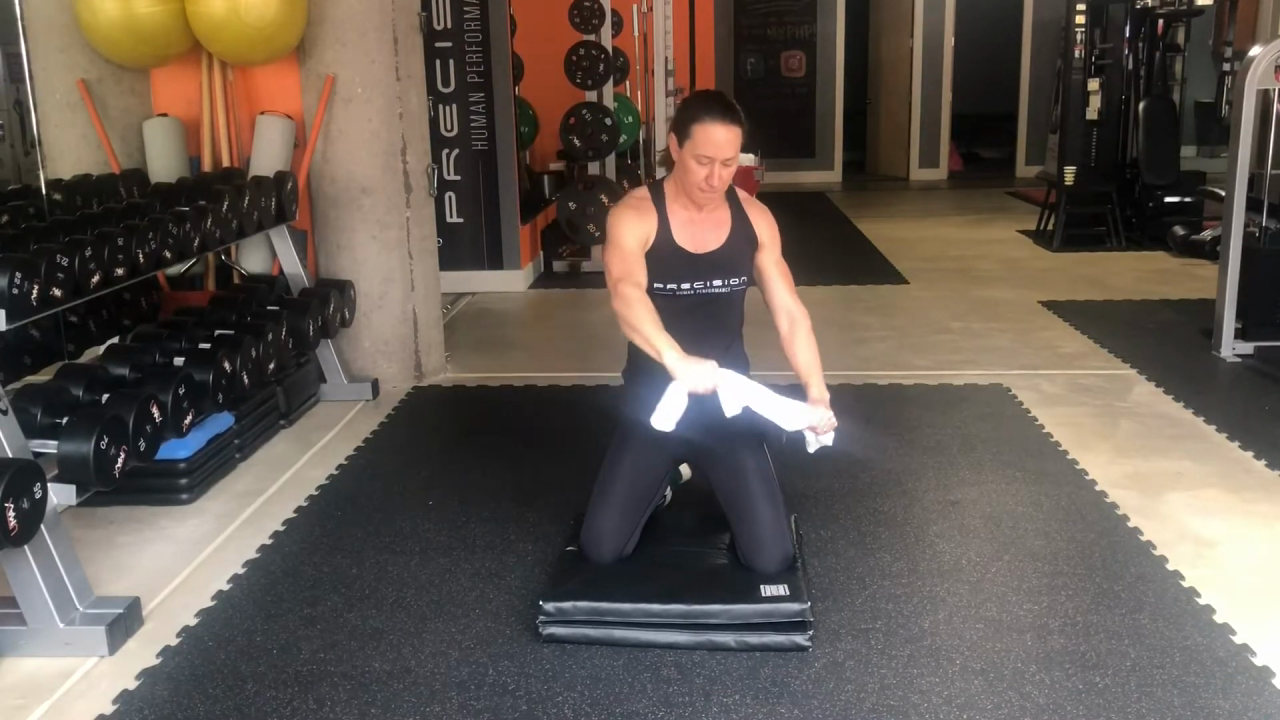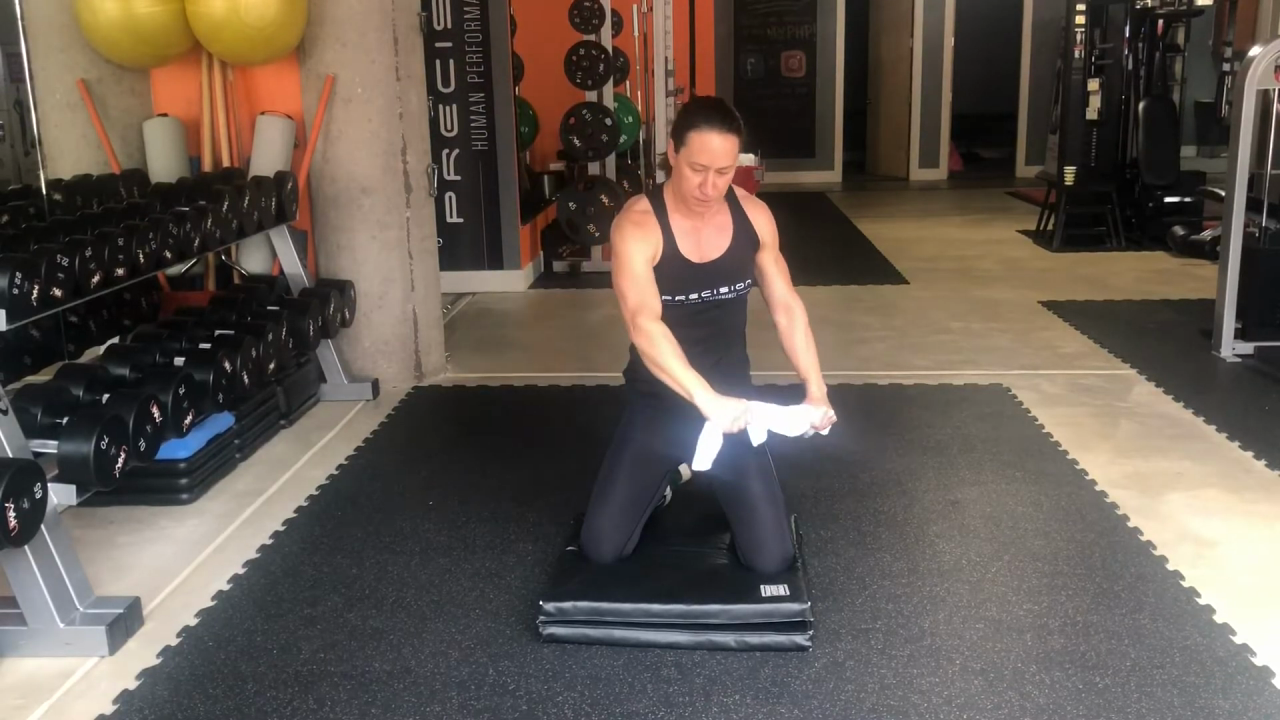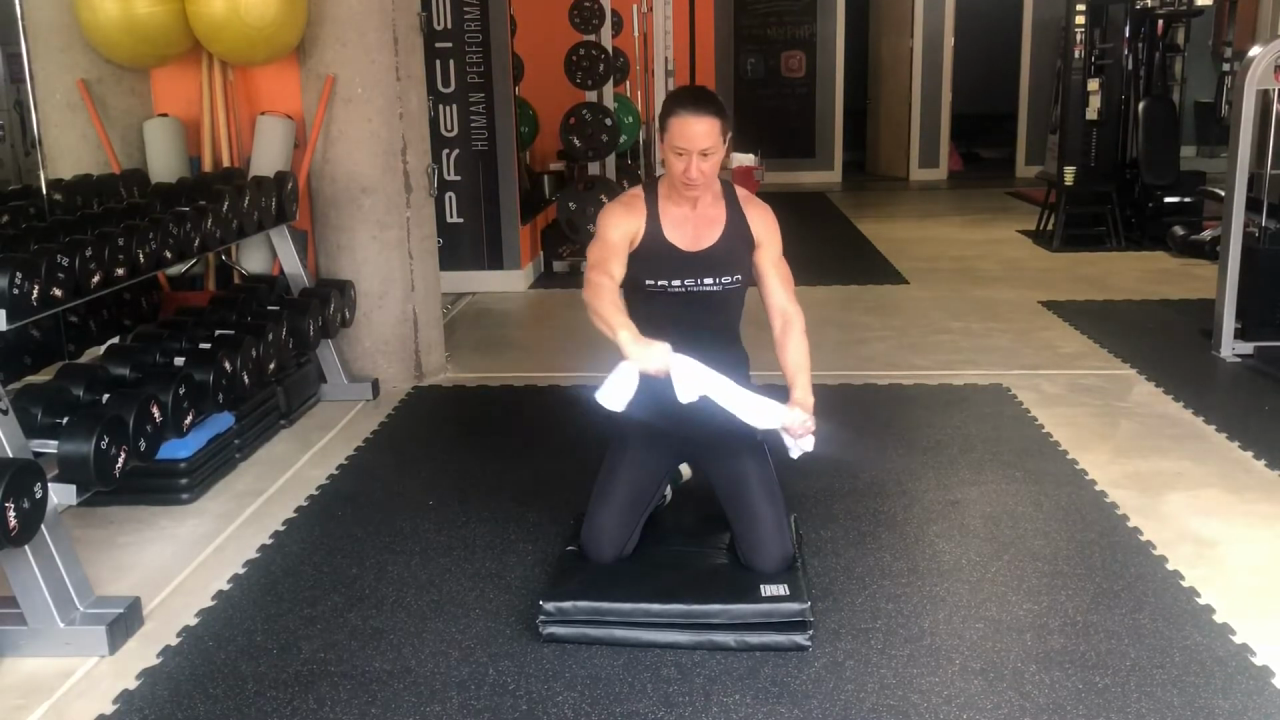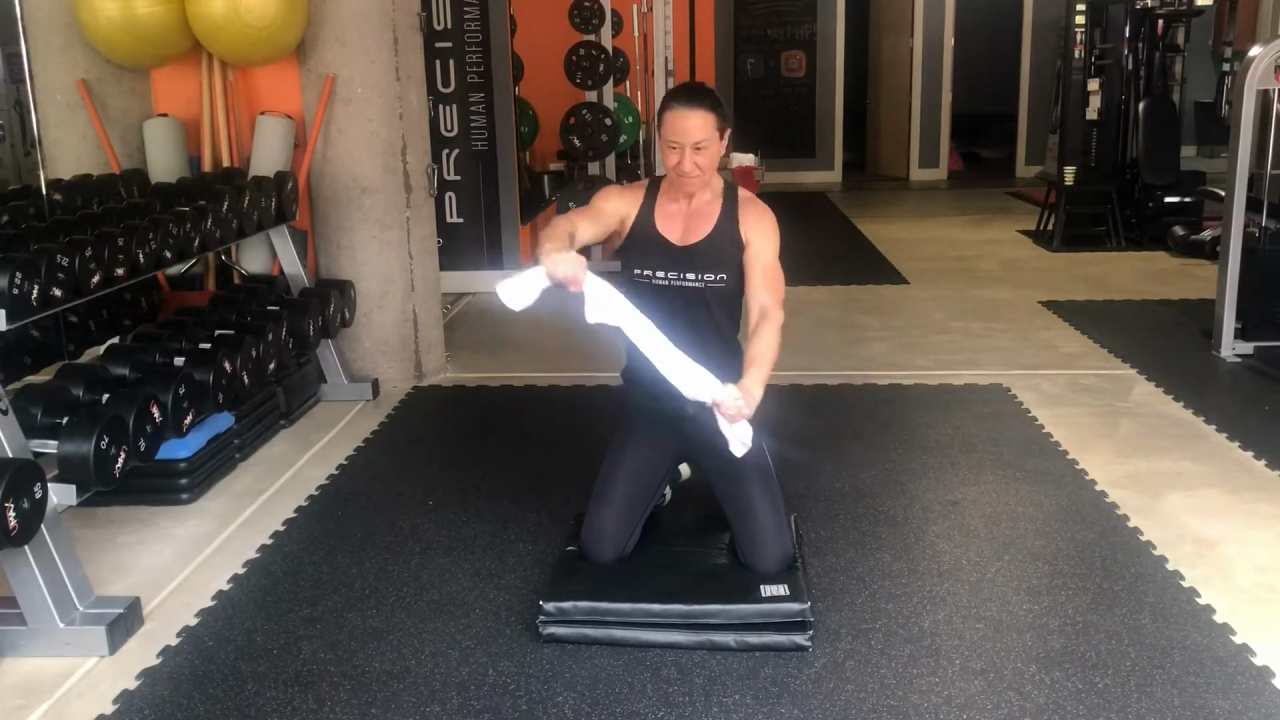
dt=0.5s
person 1, frame 1
left shoulder: (754, 217)
right shoulder: (634, 214)
left elbow: (790, 312)
right elbow: (625, 294)
left wrist: (817, 392)
right wrist: (677, 361)
right hip: (654, 402)
left knee: (771, 559)
right knee: (601, 548)
left ankle: (708, 478)
right ankle: (661, 483)
person 1, frame 2
left shoulder: (754, 215)
right shoulder: (637, 225)
left elbow: (786, 306)
right elbow: (644, 325)
left wrist: (815, 387)
right wrist: (705, 399)
left hip: (731, 399)
right hip: (656, 403)
left knee: (772, 559)
right knee: (601, 548)
left ankle: (718, 486)
right ankle: (663, 482)
person 1, frame 3
left shoulder: (752, 215)
right shoulder: (628, 213)
left elbow: (786, 313)
right elbow: (597, 283)
left wrist: (801, 395)
right wrist: (630, 339)
left hip: (728, 404)
right hip: (652, 403)
left knee: (772, 558)
right knee: (601, 548)
left ankle: (700, 476)
right ankle: (660, 484)
person 1, frame 4
left shoulder: (752, 217)
right shoulder: (625, 202)
left elbow: (767, 314)
right elbow: (568, 227)
left wrist: (750, 388)
right wrist: (555, 252)
left hip: (718, 402)
right hip: (648, 403)
left knee: (771, 558)
right knee: (601, 548)
left ankle: (710, 479)
right ankle: (663, 481)
